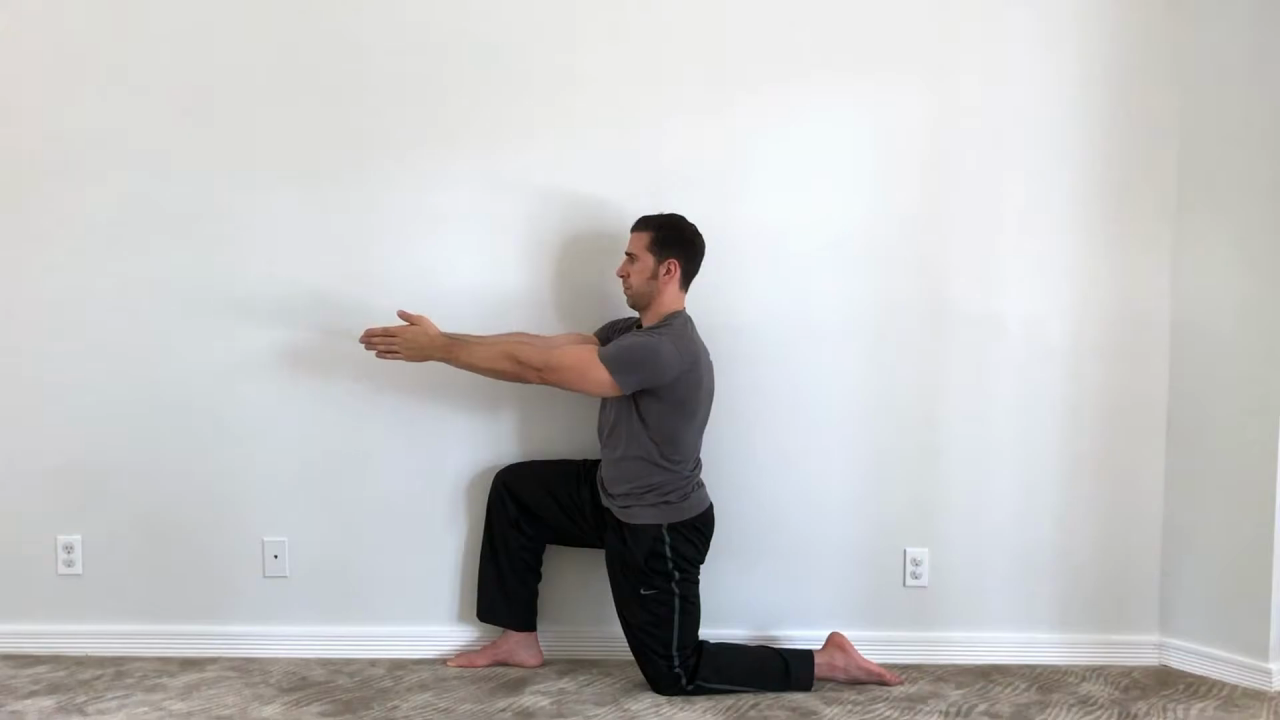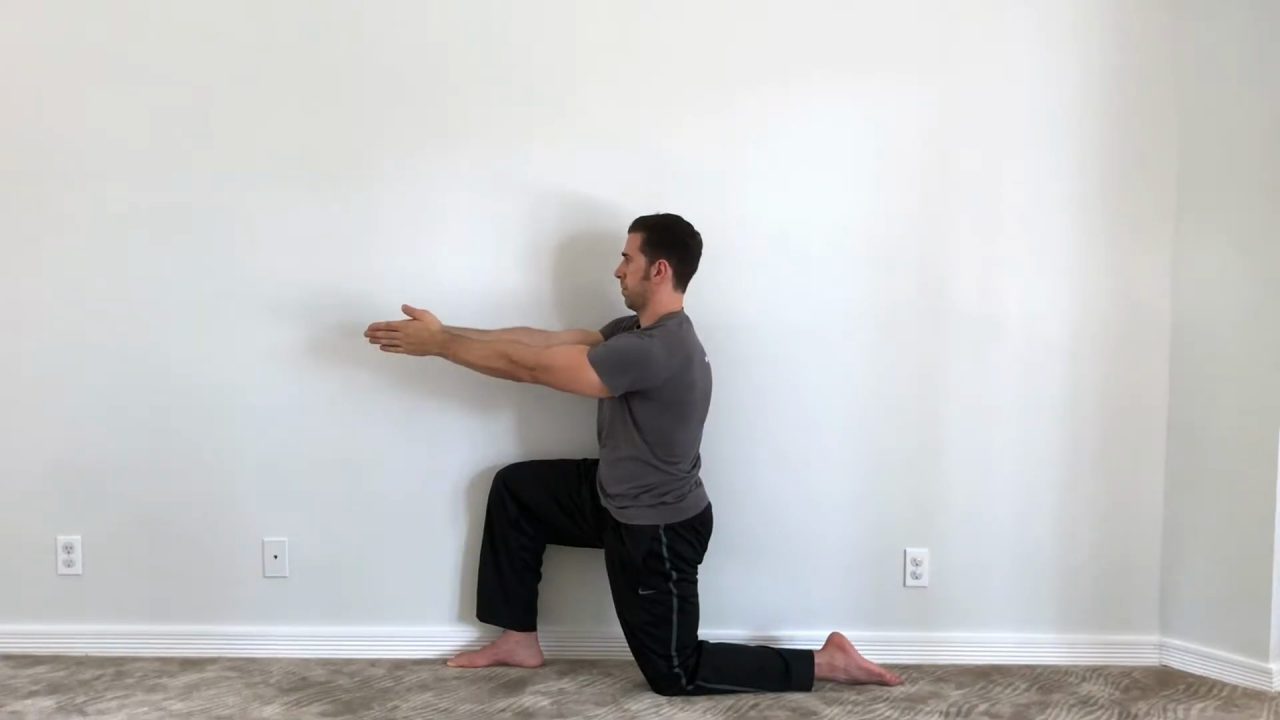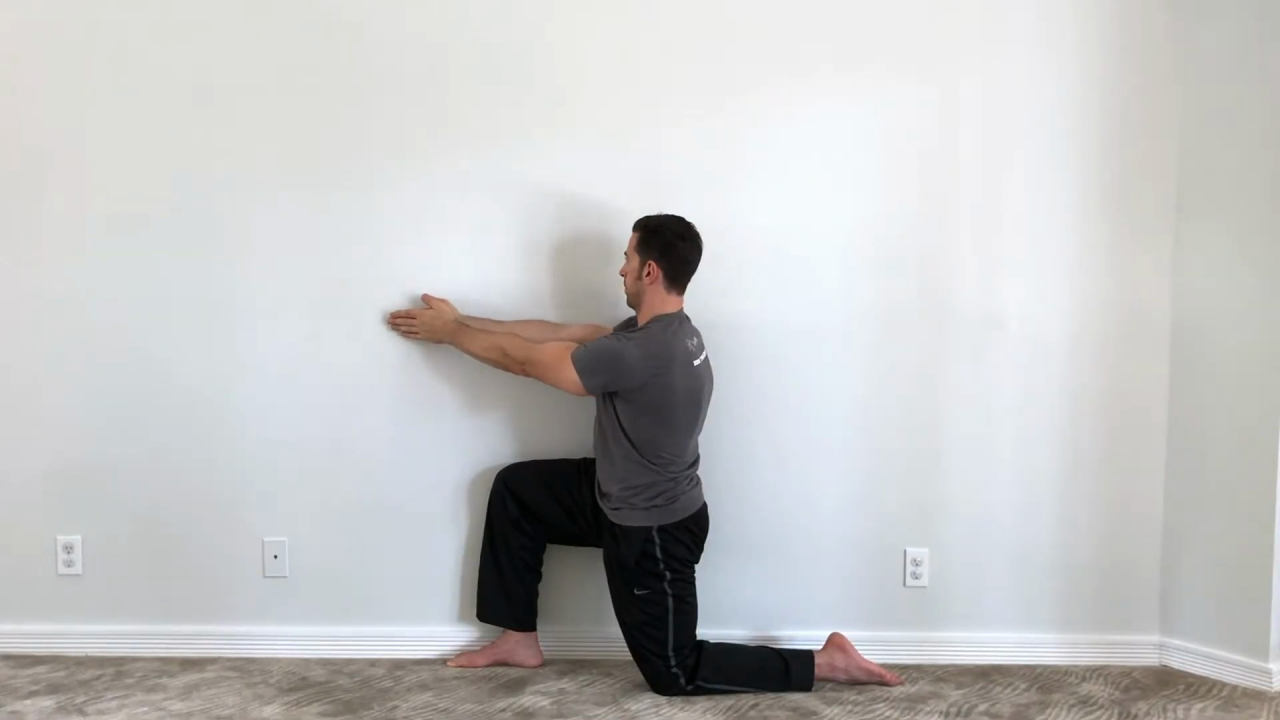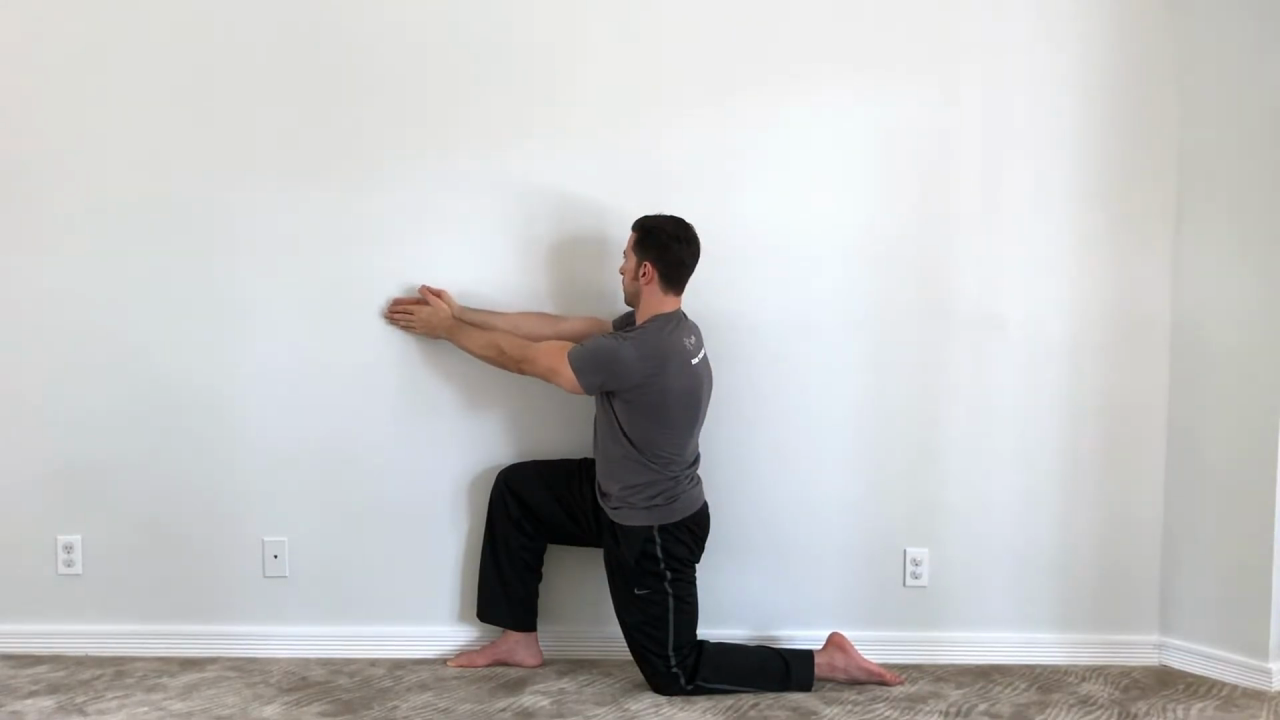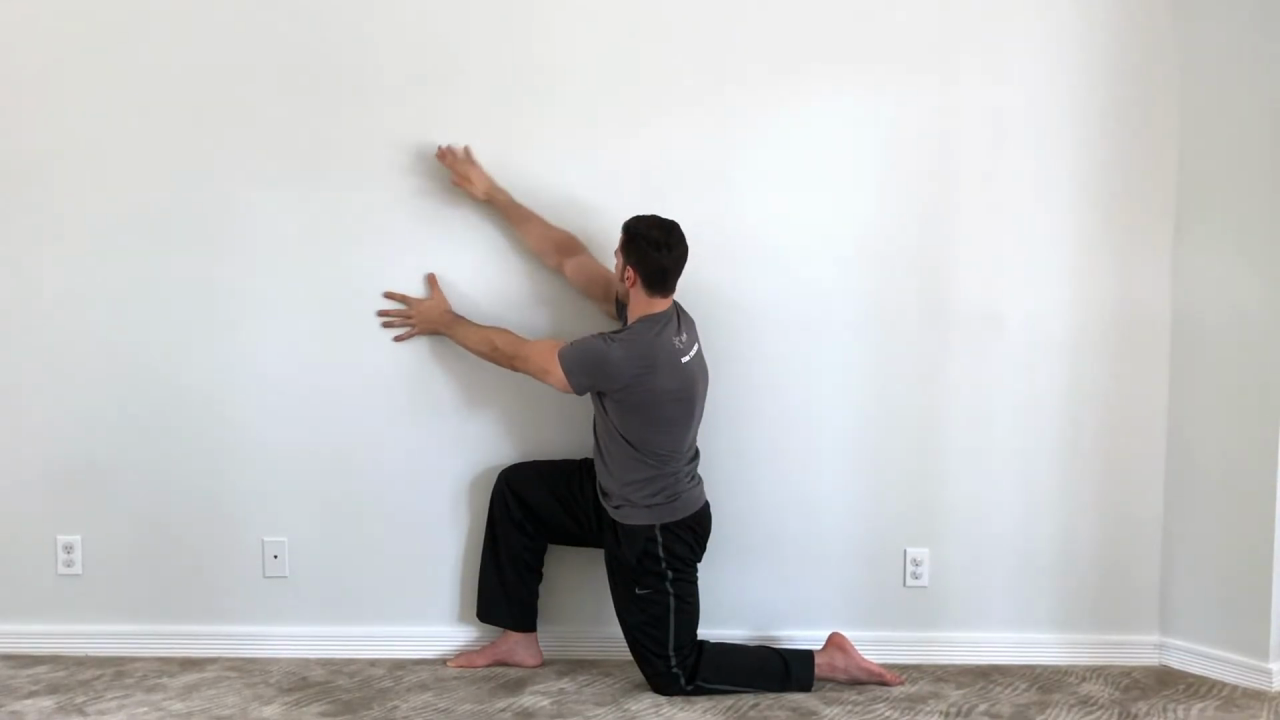
dt=1s
person 1, frame 1
left shoulder: (664, 350)
right shoulder: (632, 332)
left elbow: (536, 368)
right elbow: (540, 344)
left wrist: (437, 349)
right wrist: (441, 339)
left hip: (660, 528)
right hip: (618, 497)
left knee: (673, 673)
right knee: (513, 488)
left ankle: (827, 661)
right ankle: (519, 640)
person 1, frame 2
left shoulder: (655, 351)
right shoulder: (638, 331)
left elbow: (531, 367)
right elbow: (544, 341)
left wrist: (438, 344)
right wrist: (445, 331)
left hip: (659, 529)
right hip: (621, 497)
left knee: (673, 674)
right knee: (514, 489)
left ankle: (827, 662)
right ankle: (519, 640)
person 1, frame 3
left shoulder: (636, 354)
right shoulder: (664, 330)
left elbow: (525, 359)
right elbow: (559, 334)
left wrist: (450, 332)
right wrist: (462, 320)
left hip: (654, 531)
right hip: (625, 498)
left knee: (675, 673)
right knee: (514, 489)
left ankle: (826, 662)
right ankle: (520, 640)
person 1, frame 4
left shoulder: (636, 354)
right shoulder: (661, 327)
left elbow: (525, 358)
right elbow: (560, 328)
left wrist: (448, 330)
right wrist: (460, 314)
left hip: (655, 531)
right hip: (626, 498)
left knee: (674, 674)
right knee: (515, 489)
left ankle: (825, 663)
right ankle: (520, 641)
person 1, frame 5
left shoulder: (623, 355)
right shoulder: (667, 316)
left elbow: (517, 353)
right elbow: (569, 258)
left wrist: (445, 321)
right wrist: (494, 196)
left hip: (656, 531)
right hip: (627, 499)
left knee: (675, 674)
right knee: (516, 489)
left ankle: (825, 662)
right ankle: (519, 641)
